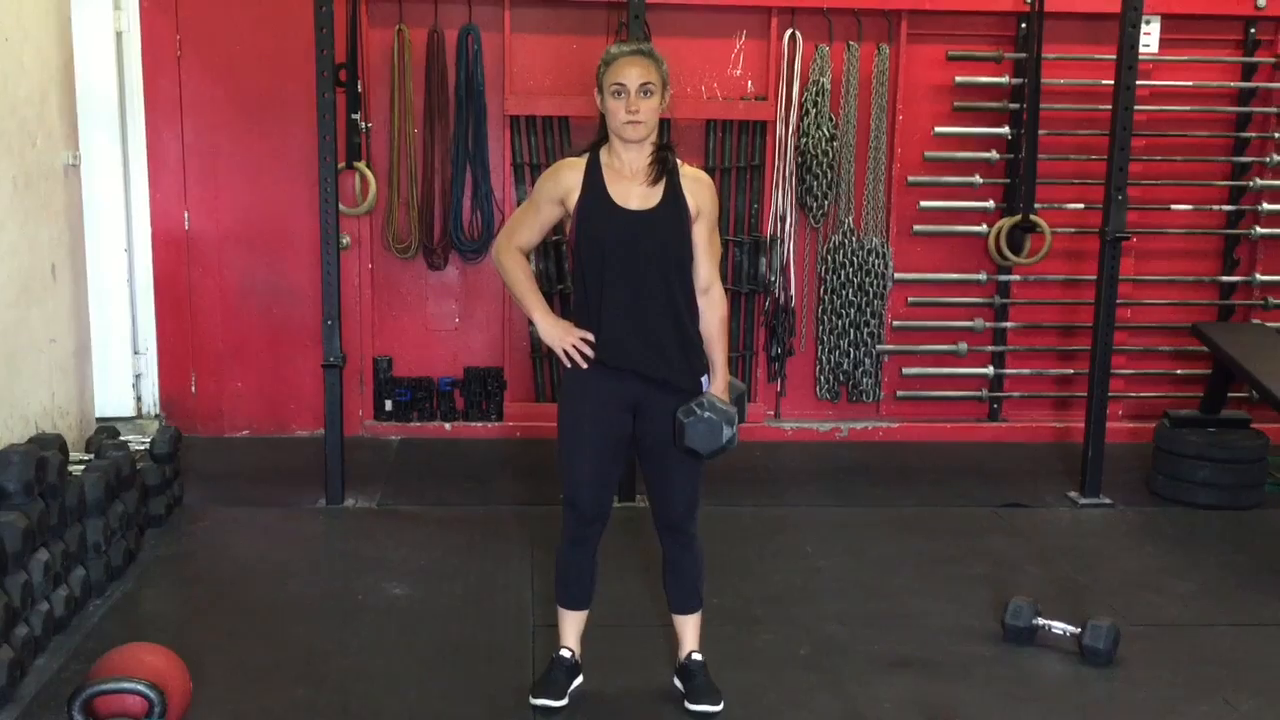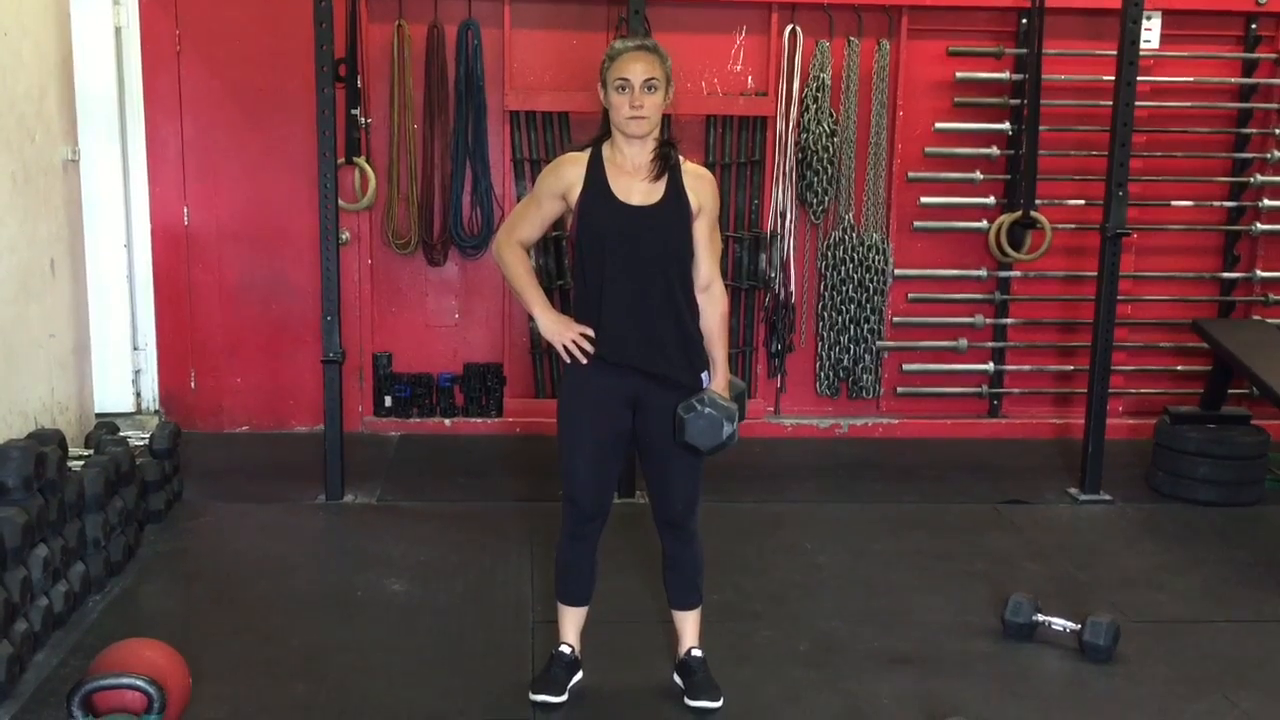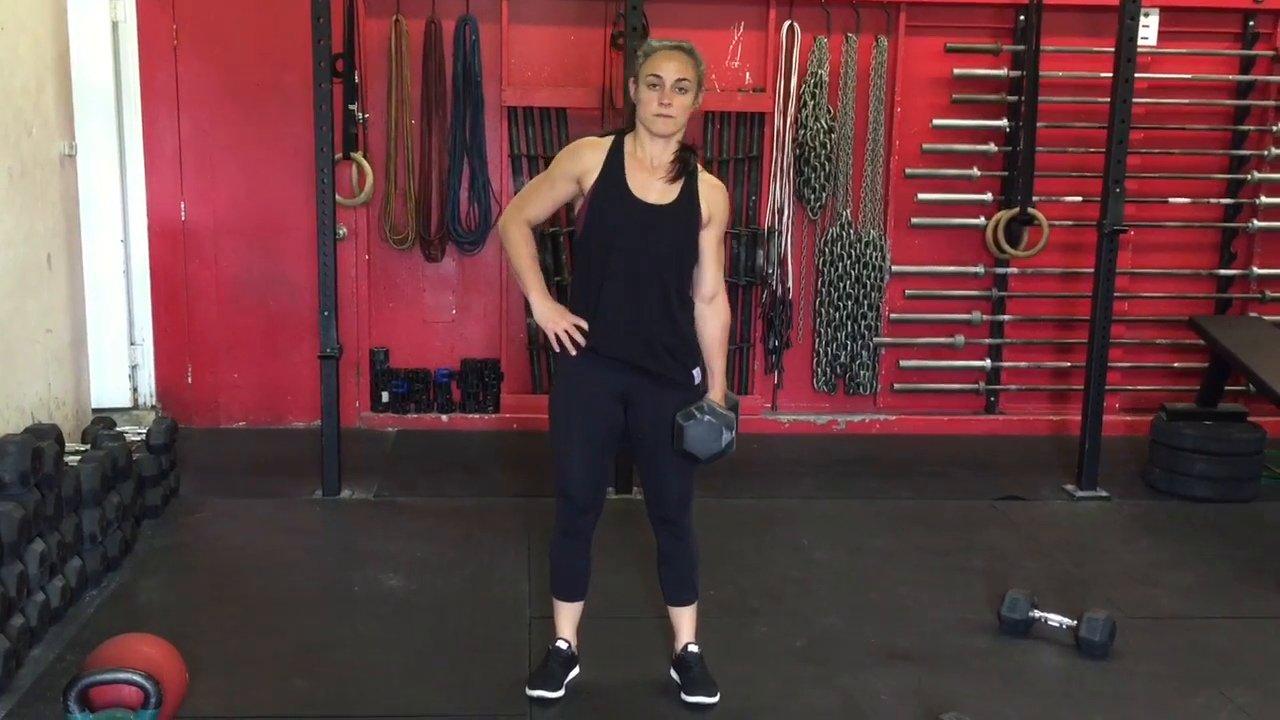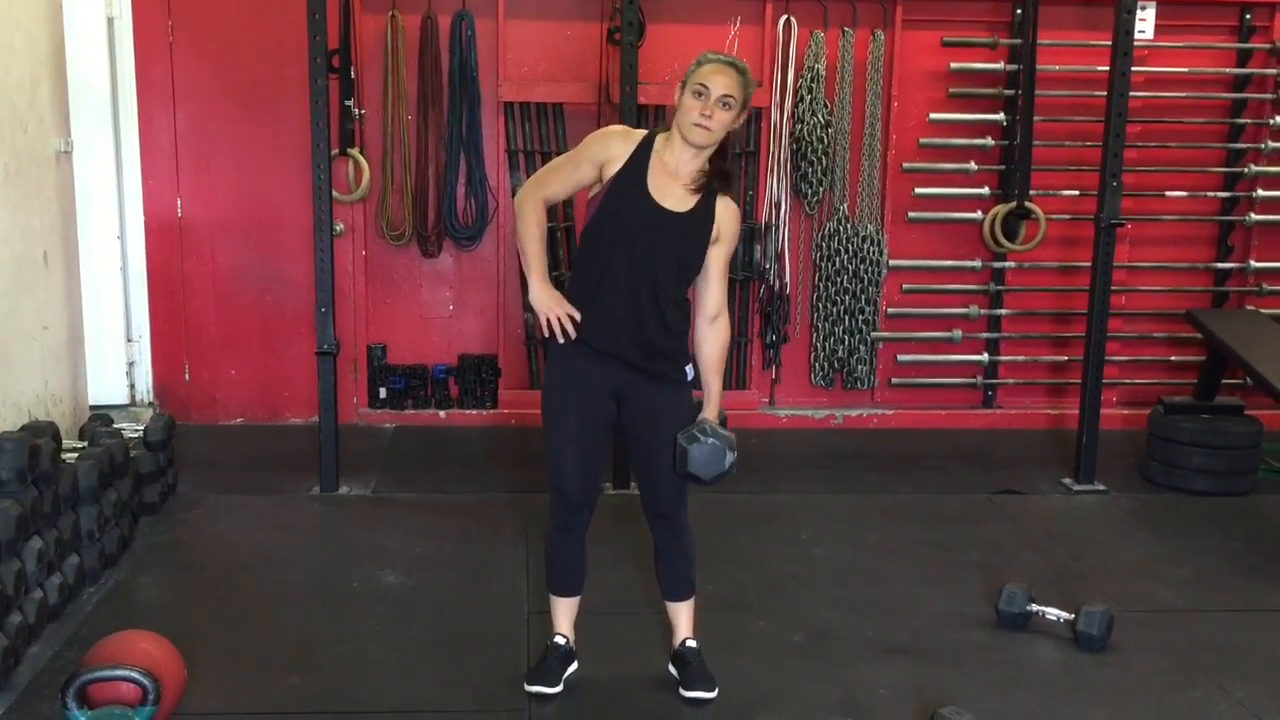
dt=0.4s
person 1, frame 1
left shoulder: (694, 186)
right shoulder: (571, 178)
left elbow: (709, 290)
right elbow: (509, 247)
left wrist: (721, 378)
right wrist: (545, 321)
left hip: (675, 380)
right hip: (596, 378)
left knee: (678, 520)
right knee: (583, 517)
left ankle: (690, 659)
right ankle: (567, 655)
person 1, frame 2
left shoulder: (696, 184)
right shoulder: (573, 173)
left elbow: (709, 286)
right elbow: (509, 243)
left wrist: (721, 375)
right wrist: (545, 317)
left hip: (675, 376)
right hip: (596, 373)
left knee: (677, 517)
right knee: (582, 513)
left ankle: (690, 656)
right ankle: (567, 653)
person 1, frame 3
left shoulder: (709, 192)
right shoulder: (589, 158)
left elbow: (710, 297)
right elbow: (516, 220)
left wrist: (717, 384)
right wrist: (541, 303)
left hip: (669, 375)
right hip: (589, 365)
left knee: (672, 512)
right knee: (576, 507)
left ankle: (686, 650)
right ankle: (564, 647)
person 1, frame 4
left shoulder: (723, 212)
right shoulder: (617, 147)
left elbow: (712, 314)
right elbow: (532, 196)
left wrist: (713, 404)
right wrist: (539, 286)
left hip: (661, 373)
right hip: (582, 359)
left knee: (667, 507)
right knee: (571, 501)
left ankle: (684, 645)
right ankle: (561, 641)
